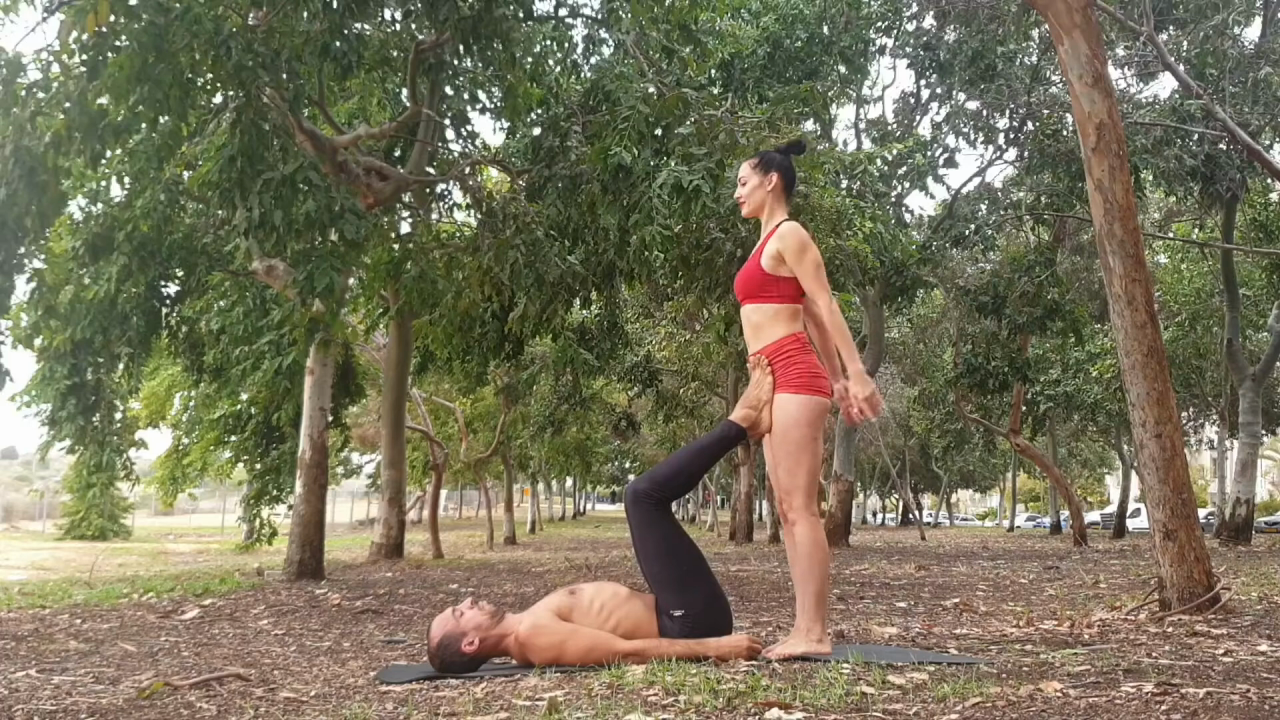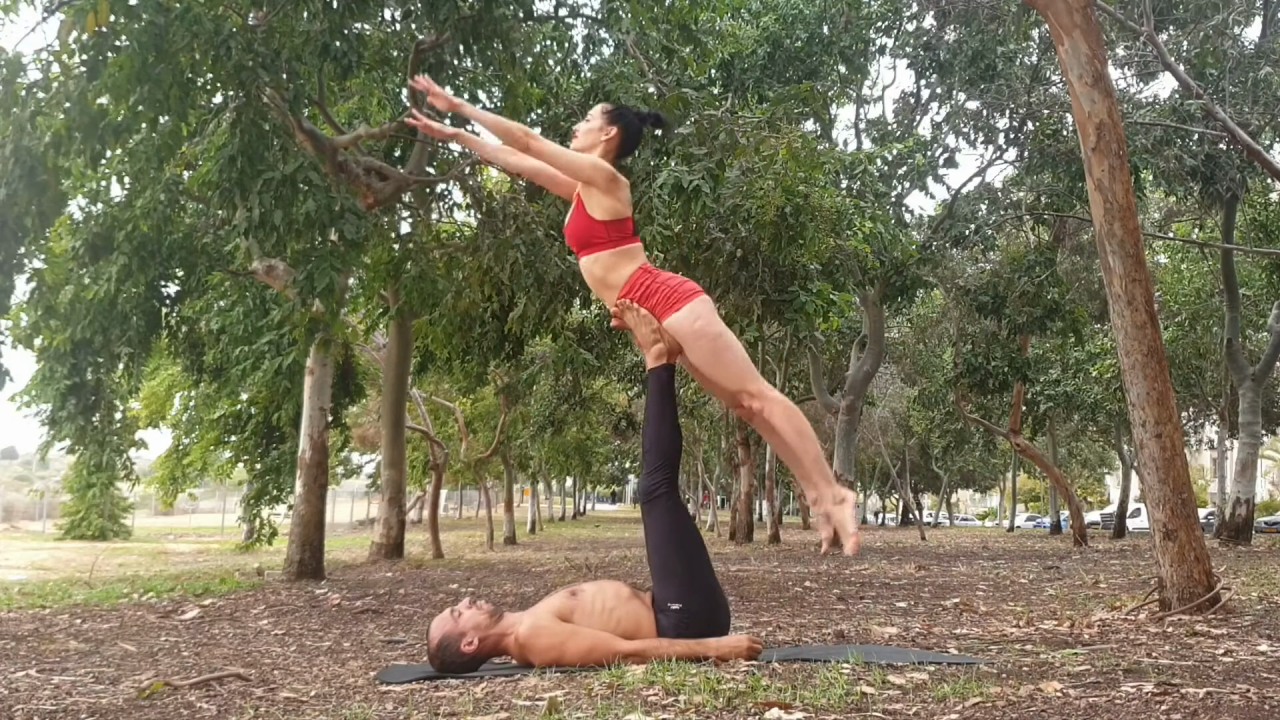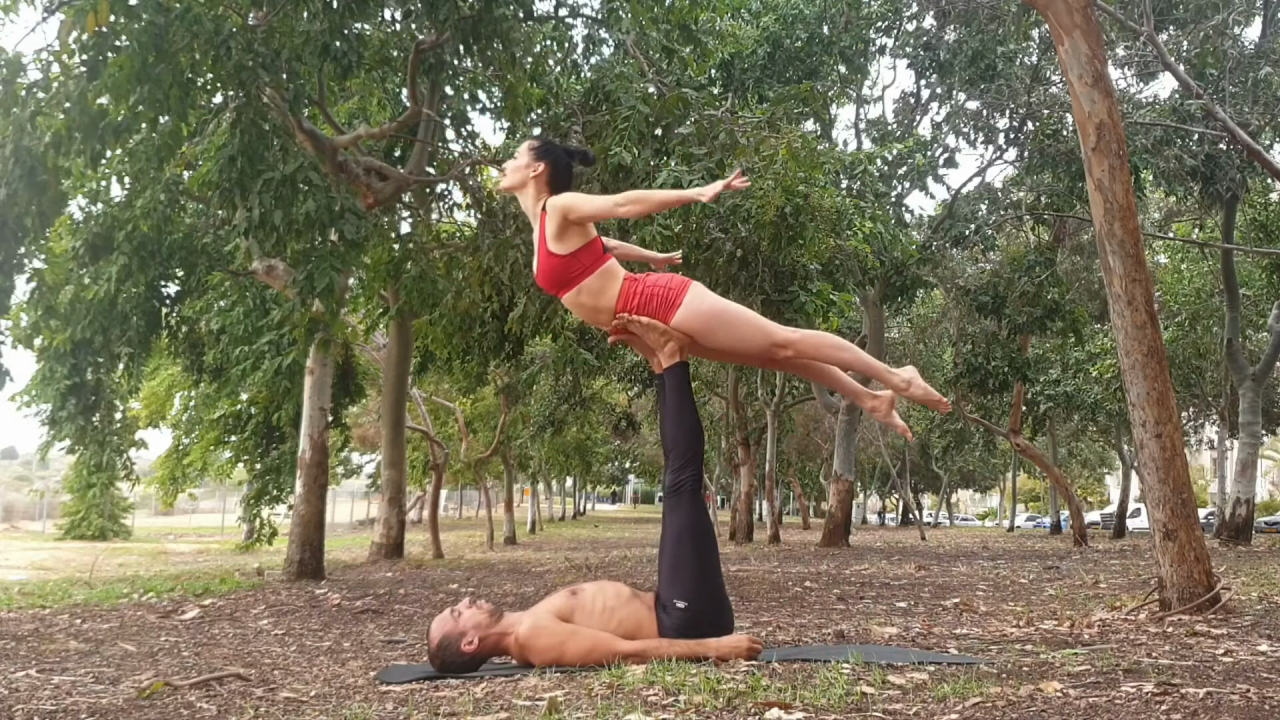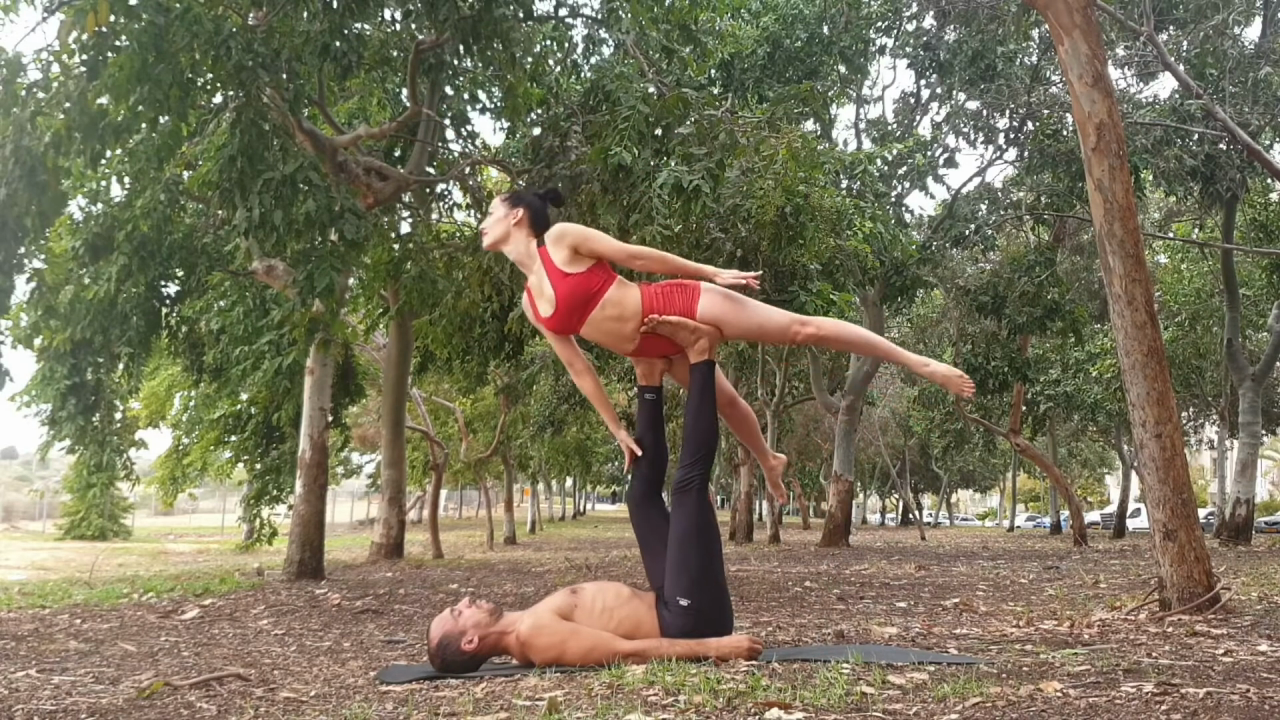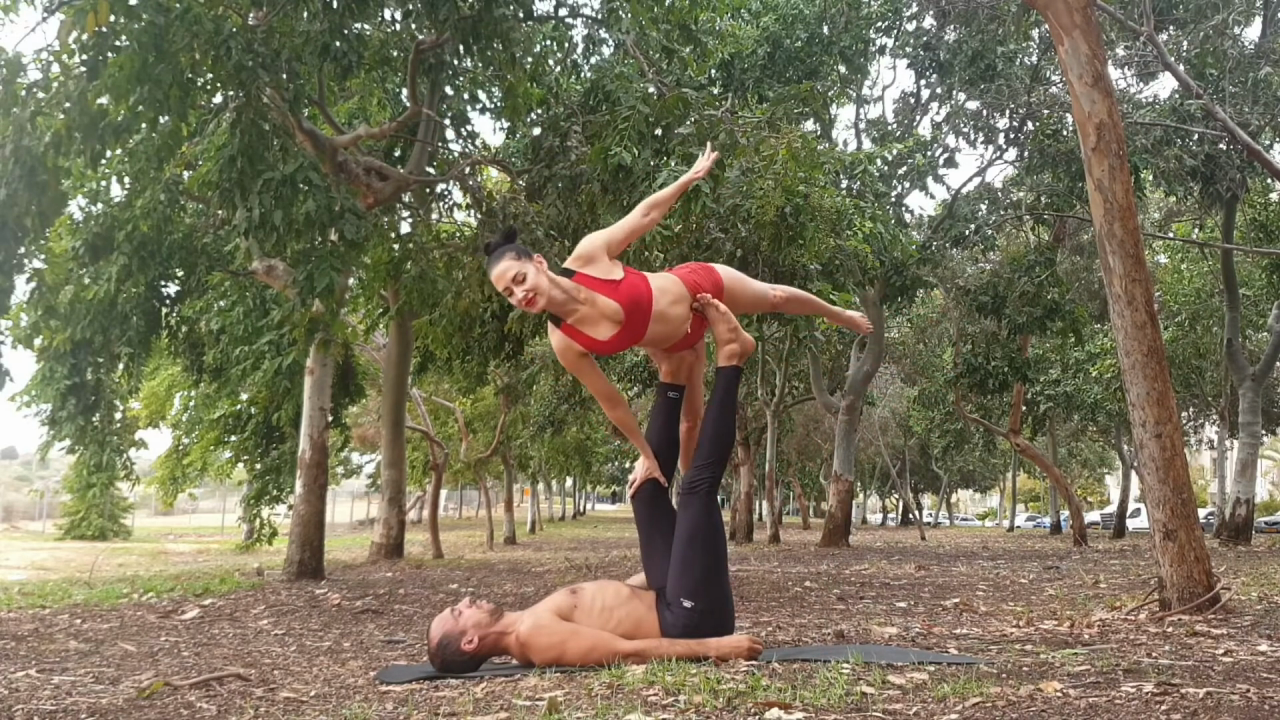
dt=1s
person 1, frame 1
left shoulder: (789, 235)
right shoulder: (768, 240)
left elbow: (823, 307)
left wrist: (856, 371)
right wrist: (836, 378)
left hip: (794, 378)
right hip: (782, 380)
left knee: (798, 510)
right knee: (792, 510)
left ankle: (812, 632)
right ankle: (807, 627)
person 1, frame 2
left shoulder: (602, 177)
right shoulder: (582, 185)
left elbow: (526, 140)
right elbow: (519, 158)
left wrist: (457, 105)
right wrist: (450, 134)
left hip: (670, 303)
right hip: (657, 313)
left knee: (753, 395)
right knee: (745, 401)
left ankle: (830, 493)
right ankle: (820, 497)
person 1, frame 3
left shoulder: (561, 208)
right shoulder: (543, 227)
left elbow: (625, 203)
left wrist: (697, 194)
right wrist: (655, 257)
left hip: (663, 303)
right hip: (652, 323)
left knee: (781, 343)
right knee: (769, 354)
left ankle: (895, 379)
right ankle: (868, 399)
person 1, frame 4
left shoulder: (561, 239)
right shoulder: (531, 305)
left elbow: (638, 256)
right elbow: (579, 368)
left wrist: (713, 274)
right wrist: (617, 430)
left hip: (682, 306)
right hip: (663, 347)
left knee: (801, 329)
right knee: (724, 402)
left ankle: (917, 362)
right ankle: (767, 460)
person 1, frame 5
left shoulder: (586, 256)
right shoulder: (564, 343)
left elbow: (646, 213)
right elbow: (612, 403)
left wrist: (694, 176)
right wrist: (646, 457)
left hip: (701, 287)
right hip: (673, 346)
left knee: (776, 297)
right knee: (688, 416)
left ankle: (840, 315)
person 2, frame 1
left shoulder: (527, 626)
right shoulder: (530, 635)
right elbow: (627, 652)
right wrist: (715, 646)
left hip: (679, 621)
right hip: (690, 623)
left knee: (646, 496)
right knee: (645, 494)
left ankle: (743, 422)
right ankle: (741, 423)
person 2, frame 2
left shoulder: (530, 626)
right shoulder: (531, 636)
right elbow: (627, 652)
right wrist: (713, 646)
left hip: (678, 620)
right hip: (688, 623)
right knee: (657, 488)
left ankle: (656, 360)
right ankle: (658, 361)
person 2, frame 3
left shoulder: (530, 624)
right shoulder: (531, 636)
right elbow: (627, 653)
right wrist: (712, 647)
left hip: (674, 617)
right hip: (688, 624)
right knee: (682, 487)
left ankle: (664, 363)
right ankle: (671, 359)
person 2, frame 4
left shoulder: (529, 625)
right shoulder: (531, 634)
right elbow: (628, 652)
right wrist: (712, 646)
left hip: (675, 611)
right hip: (690, 624)
left knee: (643, 493)
right knee: (688, 485)
left ankle: (649, 378)
right ankle: (699, 356)
person 2, frame 5
left shoulder: (529, 624)
right shoulder: (532, 636)
right elbow: (629, 653)
right wrist: (715, 647)
left hip: (673, 609)
right hip: (691, 621)
left knee: (648, 486)
right knee: (698, 484)
left ankle: (673, 375)
right ankle: (728, 360)
